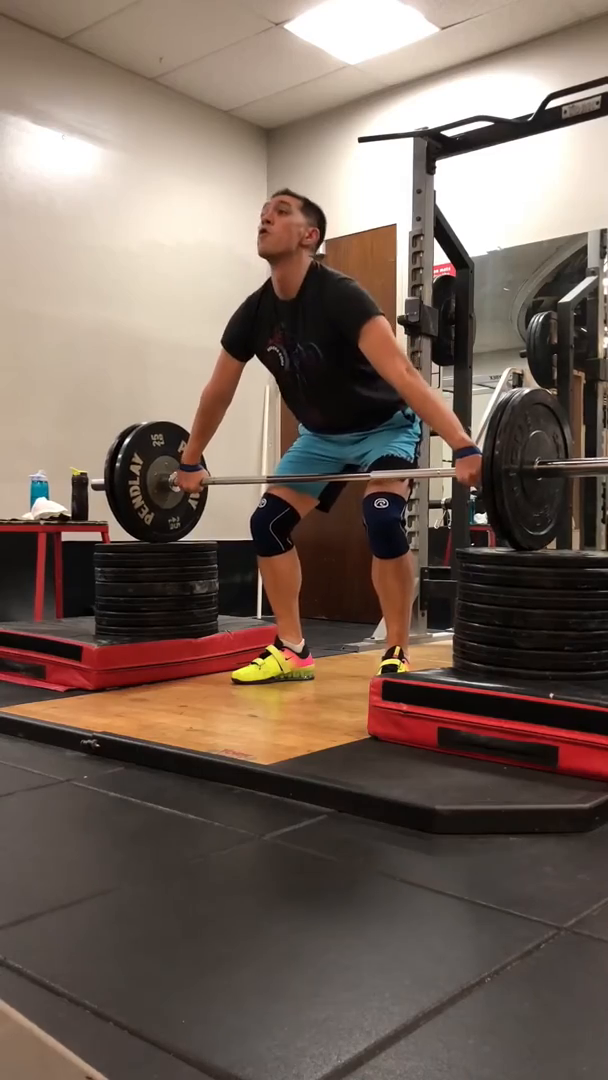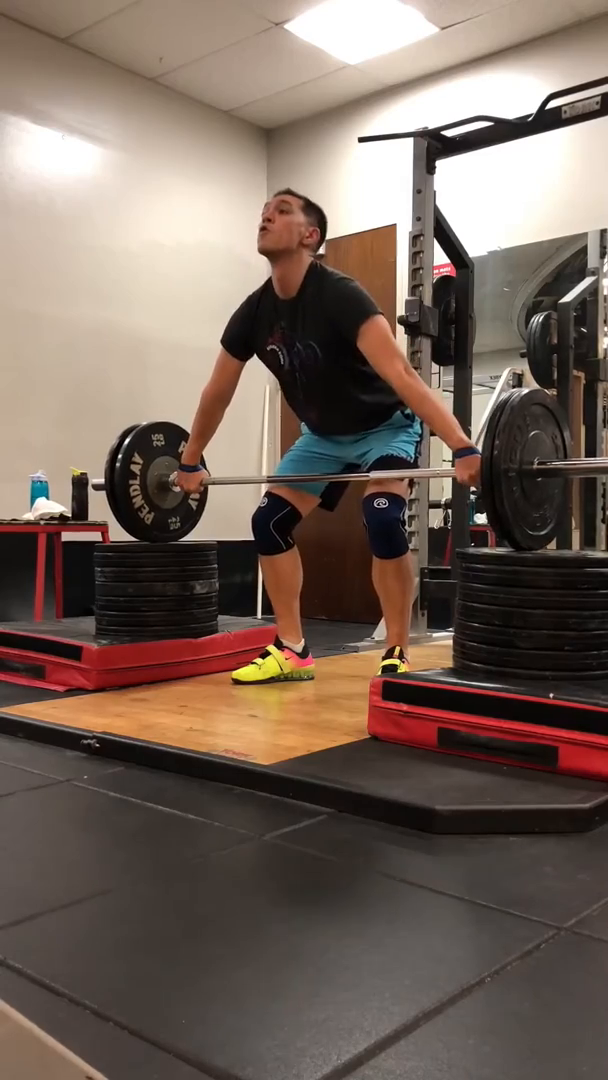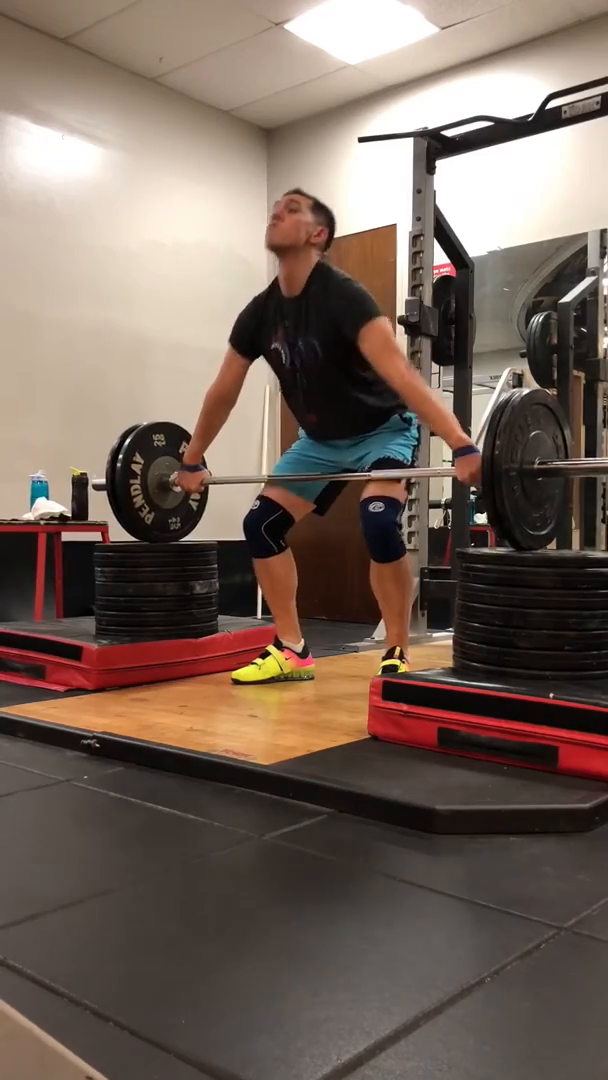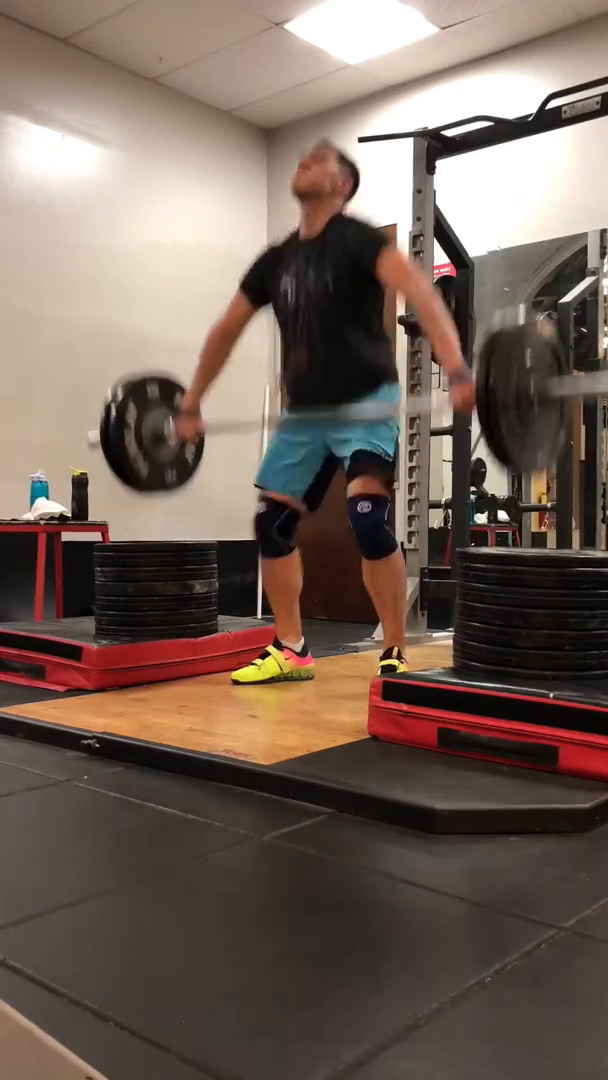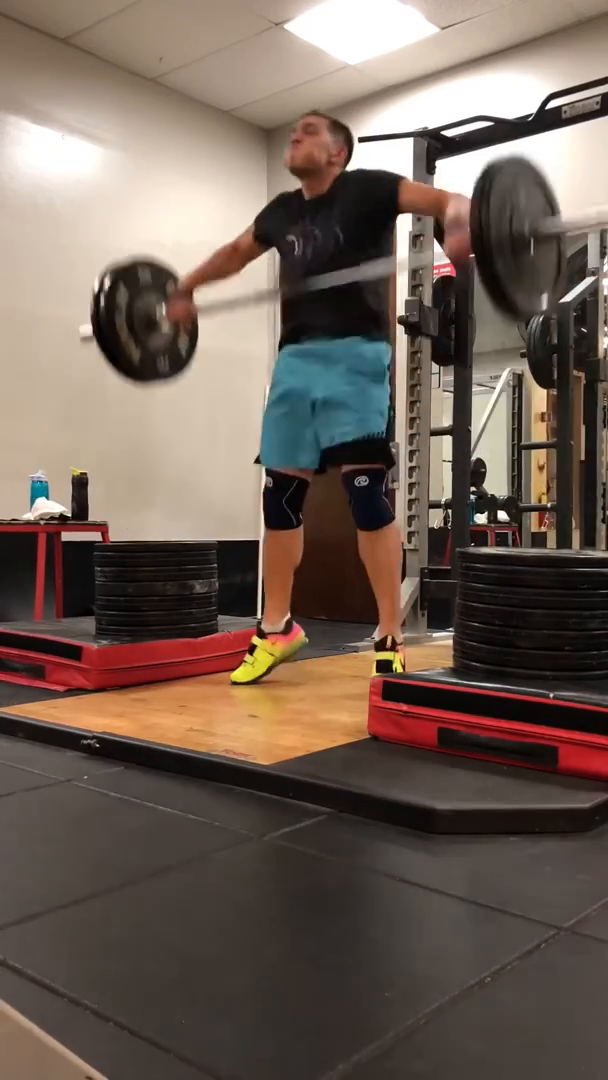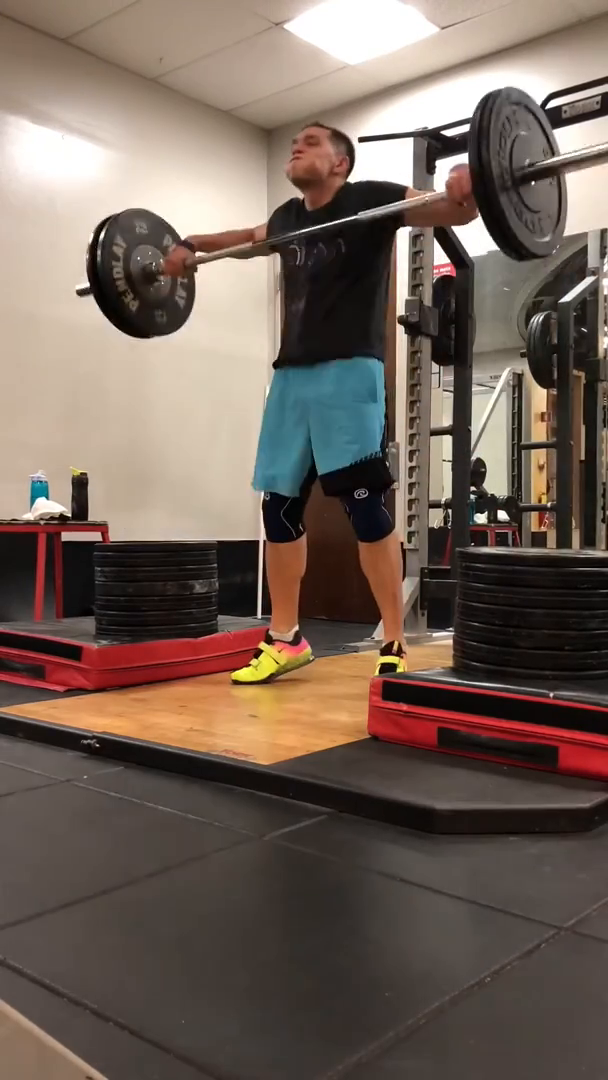
dt=0.2s
person 1, frame 1
left shoulder: (339, 296)
right shoulder: (253, 314)
left elbow: (401, 373)
right elbow: (217, 393)
left wrist: (465, 450)
right wrist: (190, 462)
left hip: (384, 426)
right hip: (322, 434)
left knee: (382, 520)
right knee: (268, 521)
left ankle: (396, 656)
right ankle: (291, 650)
person 1, frame 2
left shoulder: (338, 296)
right shoulder: (254, 313)
left elbow: (399, 373)
right elbow: (217, 393)
left wrist: (463, 450)
right wrist: (190, 462)
left hip: (384, 426)
right hip: (323, 434)
left knee: (382, 519)
right knee: (269, 520)
left ankle: (397, 657)
right ankle: (291, 650)
person 1, frame 3
left shoulder: (342, 297)
right shoulder: (261, 312)
left elbow: (399, 374)
right elbow: (223, 391)
left wrist: (462, 450)
right wrist: (192, 461)
left hip: (382, 429)
right hip: (321, 438)
left knee: (379, 522)
right knee: (262, 522)
left ankle: (397, 658)
right ankle: (291, 651)
person 1, frame 4
left shoulder: (358, 238)
right shoulder: (276, 257)
left elbow: (421, 294)
right elbow: (226, 331)
left wrist: (457, 373)
right wrist: (190, 406)
left hip: (364, 402)
right hip: (304, 411)
left knee: (367, 516)
right knee: (271, 521)
left ankle: (394, 655)
right ankle: (291, 649)
person 1, frame 5
left shoulder: (365, 189)
right shoulder: (281, 210)
left elbow: (447, 201)
right elbow: (236, 251)
left wrist: (459, 222)
right wrist: (185, 290)
left hip: (354, 352)
right hip: (297, 356)
left knee: (364, 488)
right knee: (280, 490)
left ankle: (391, 642)
right ankle: (277, 629)
person 1, frame 6
left shoulder: (368, 200)
right shoulder: (289, 216)
left elbow: (455, 205)
right elbow: (253, 235)
left wrist: (464, 186)
right wrist: (191, 246)
left hip: (349, 370)
right hip: (291, 374)
left knee: (364, 504)
right knee: (278, 507)
left ankle: (395, 647)
right ankle: (285, 639)
